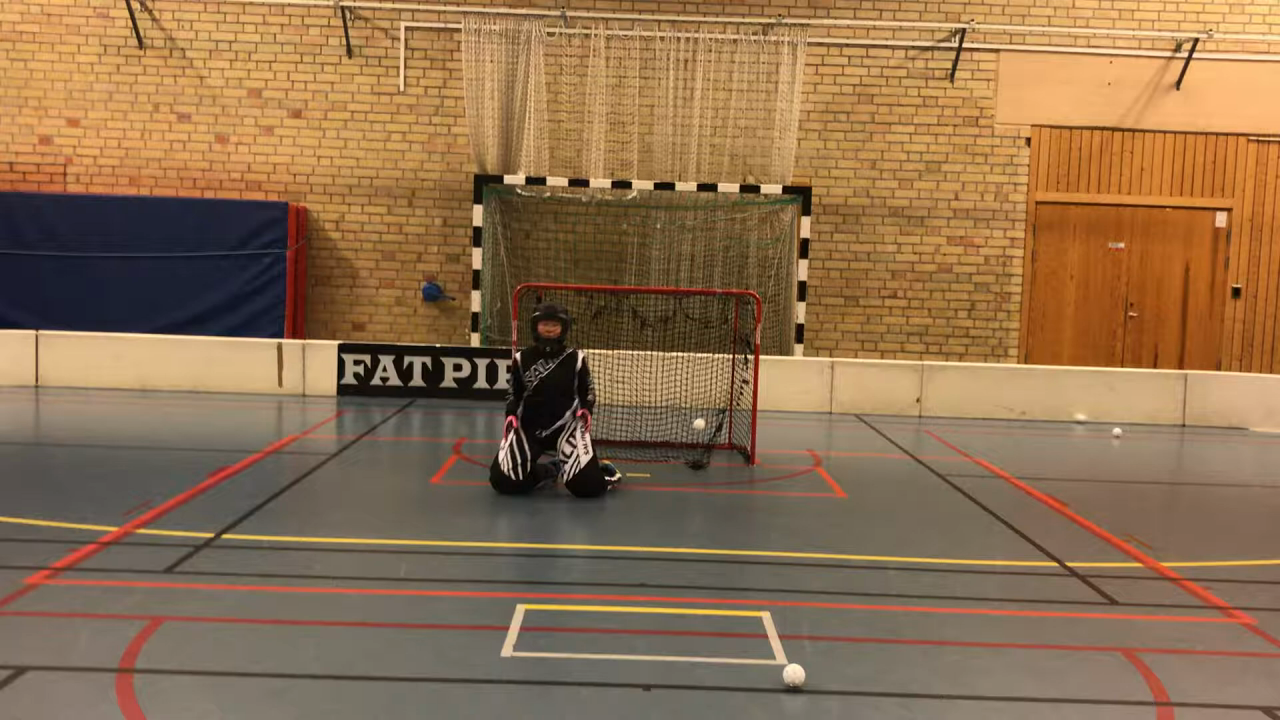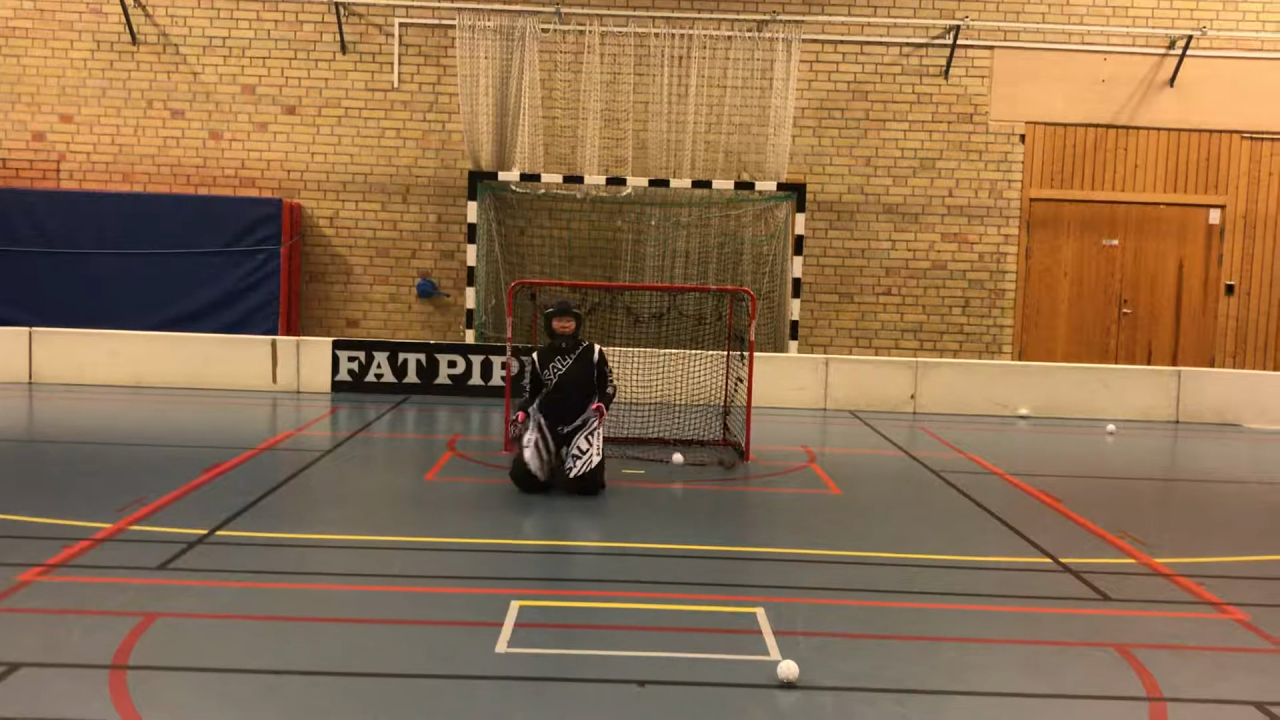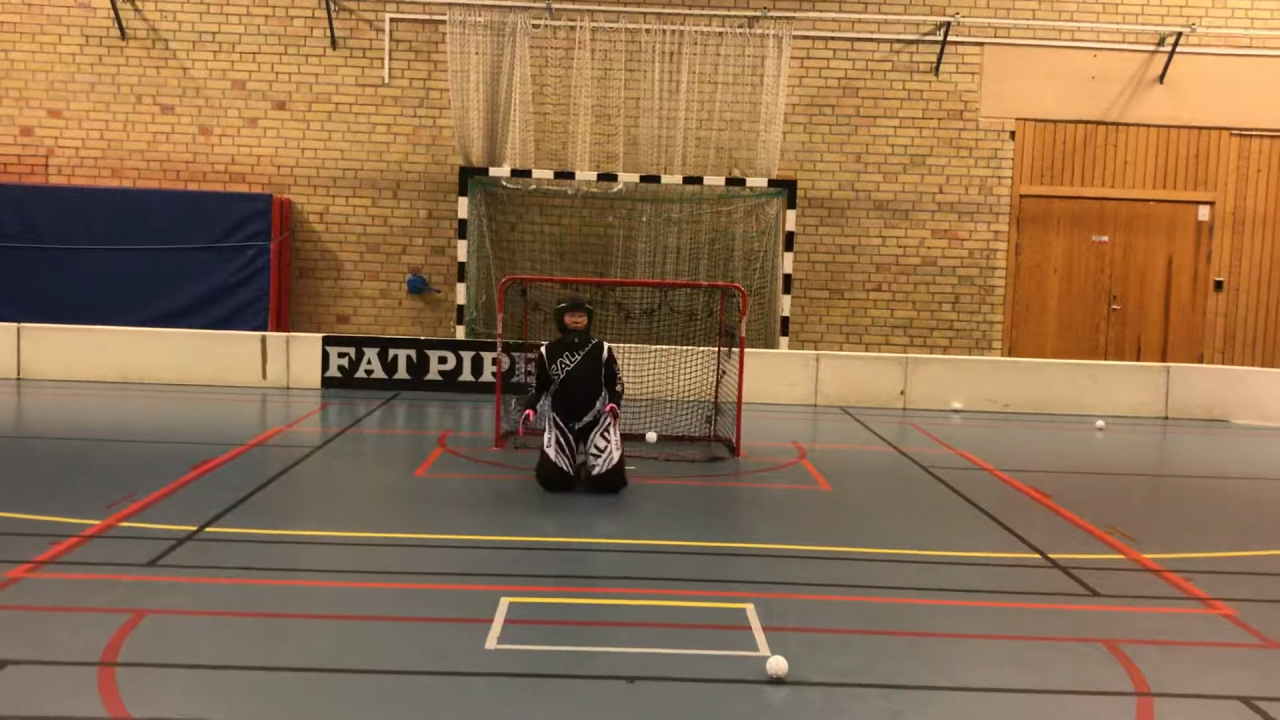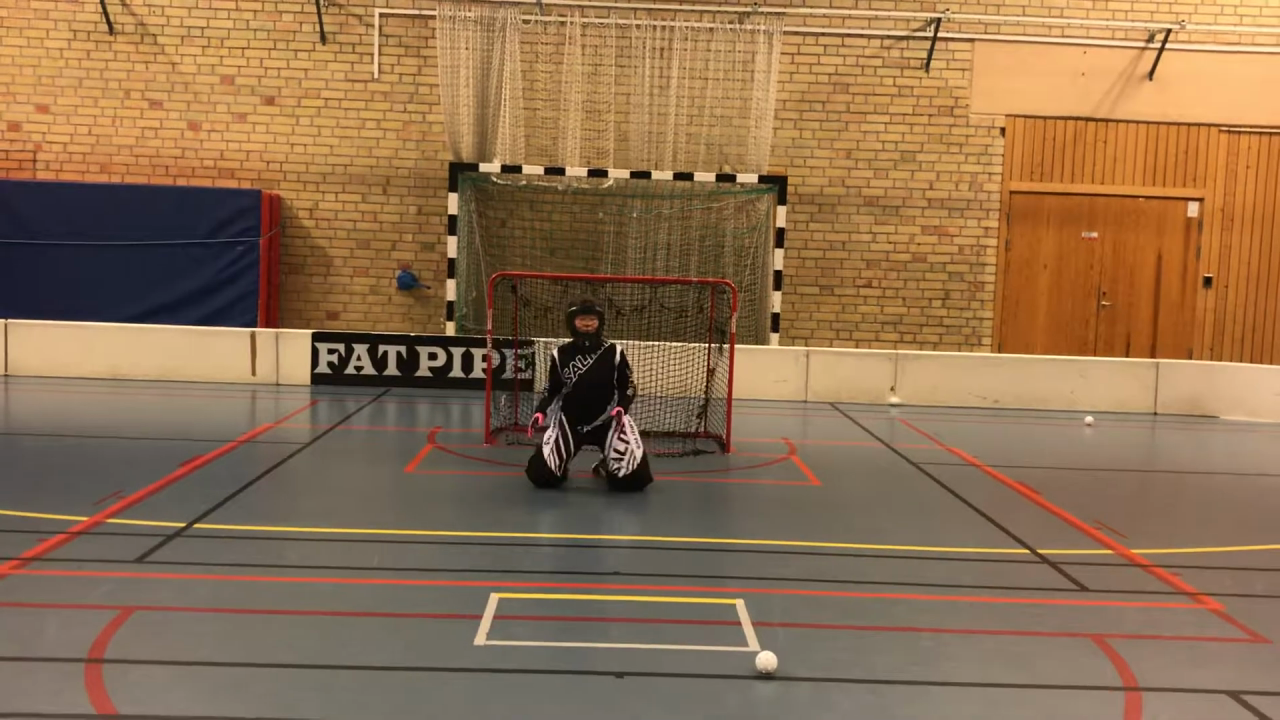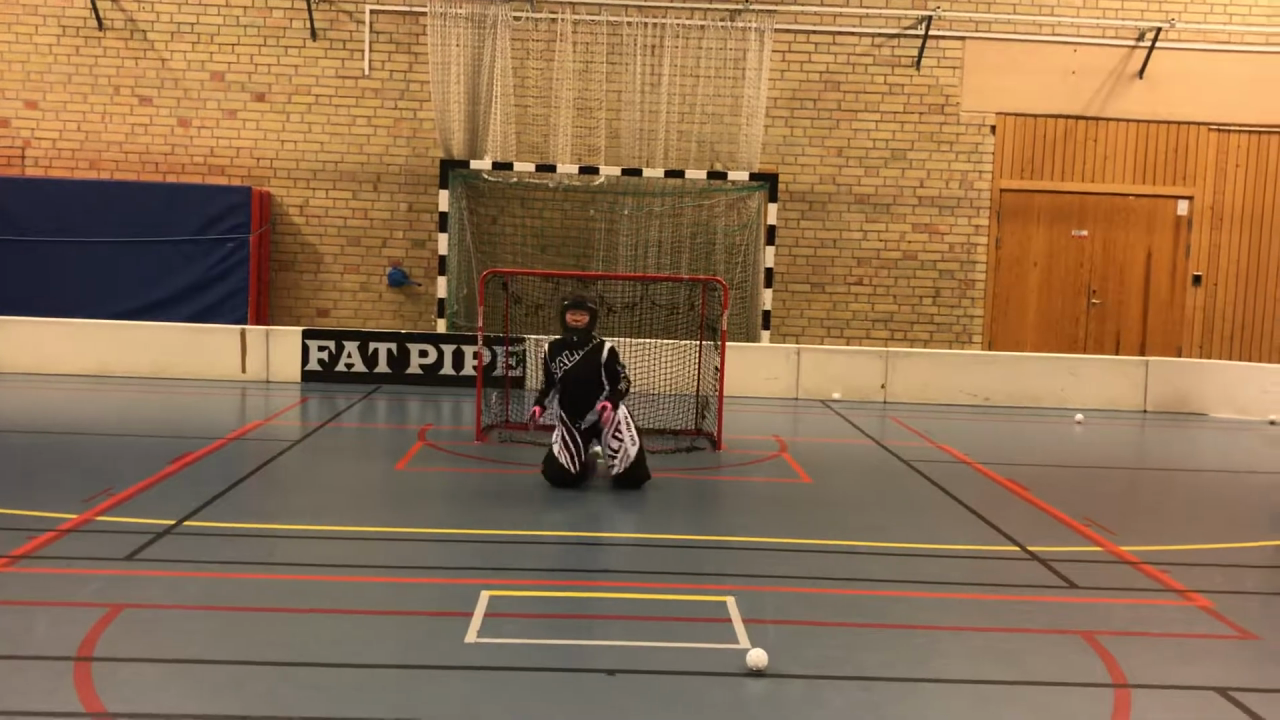
dt=0.2s
person 1, frame 1
left shoulder: (576, 358)
right shoulder: (522, 359)
left elbow: (587, 392)
right elbow: (515, 393)
left wrist: (585, 410)
right wrist: (511, 415)
left hip: (566, 424)
right hip: (531, 426)
left knee: (585, 485)
right knee: (504, 482)
right ankle: (546, 471)
person 1, frame 2
left shoulder: (592, 352)
right shoulder: (540, 357)
left elbow: (608, 385)
right elbow: (533, 391)
left wrist: (602, 403)
right wrist: (523, 411)
left hip: (584, 422)
right hip: (548, 422)
left knee: (585, 484)
right knee: (529, 481)
left ankle: (572, 467)
right ankle: (551, 465)
person 1, frame 3
left shoulder: (601, 349)
right shoulder: (548, 352)
left elbow: (615, 382)
right elbow: (539, 387)
left wrist: (614, 403)
right wrist: (531, 408)
left hip: (597, 417)
right hip: (561, 419)
left knee: (609, 481)
right knee: (551, 480)
left ankle: (592, 469)
person 1, frame 4
left shoulder: (613, 353)
right shoulder: (561, 355)
left elbow: (628, 386)
right elbow: (552, 390)
left wrist: (621, 407)
right wrist: (541, 411)
left hip: (608, 419)
right hip: (569, 421)
left knee: (633, 480)
right knee: (541, 476)
left ankle: (609, 466)
right ankle: (559, 463)
person 1, frame 5
left shoulder: (604, 349)
right shoulder: (553, 349)
left elbow: (623, 382)
right elbow: (549, 383)
left wrist: (611, 403)
right wrist: (540, 405)
left hip: (605, 413)
right hip: (570, 417)
left knee: (632, 480)
right knee: (561, 477)
left ankle: (622, 463)
